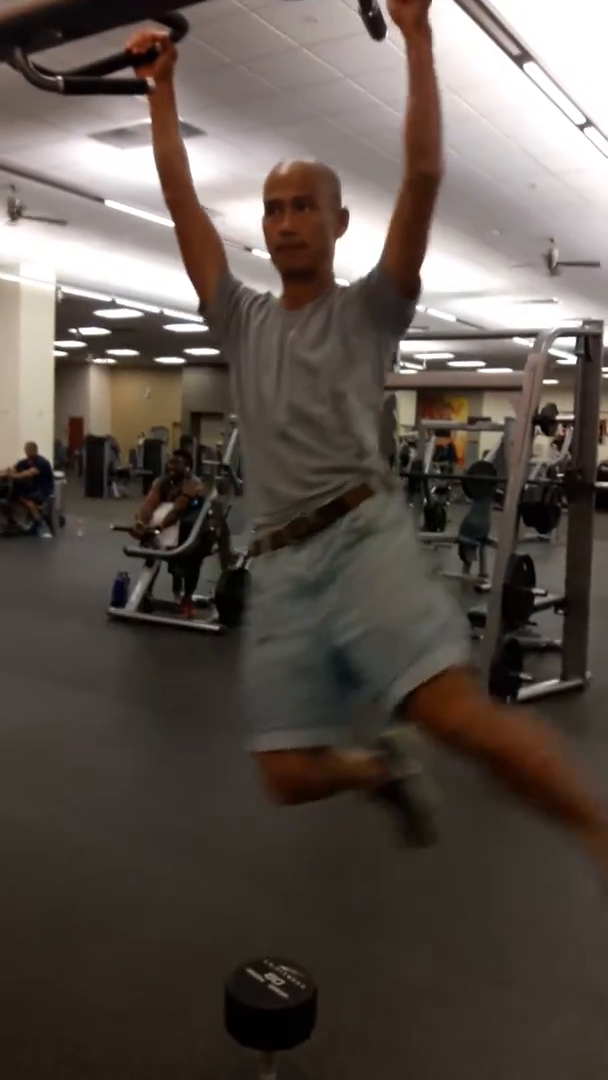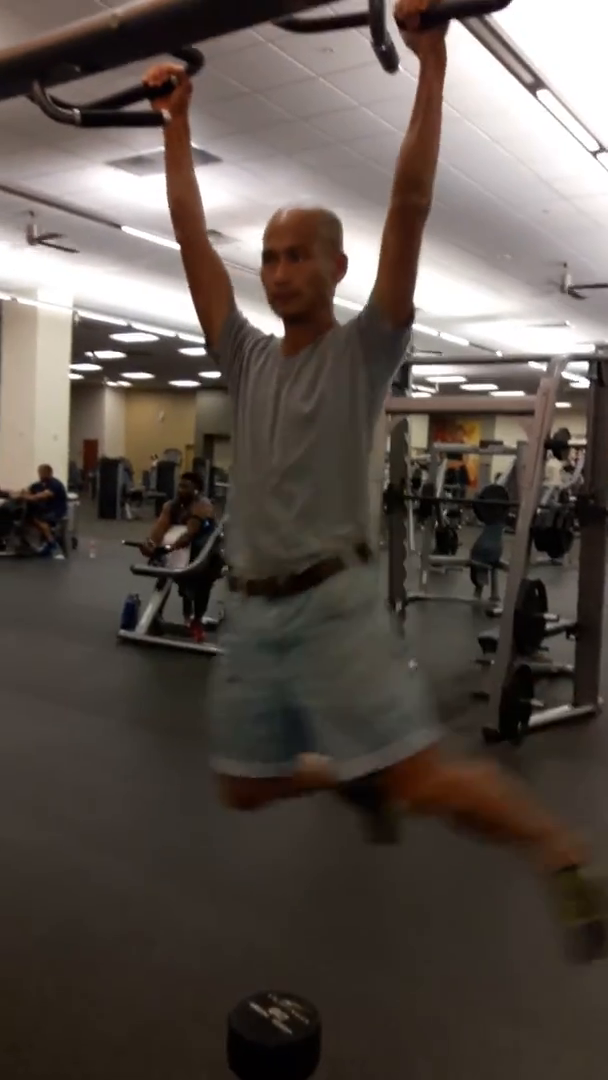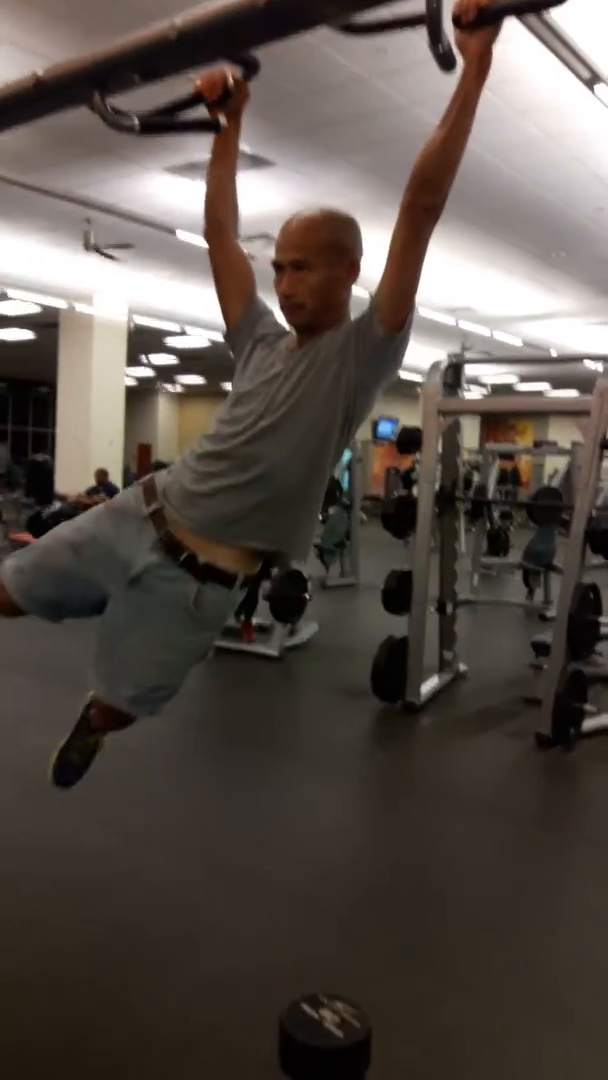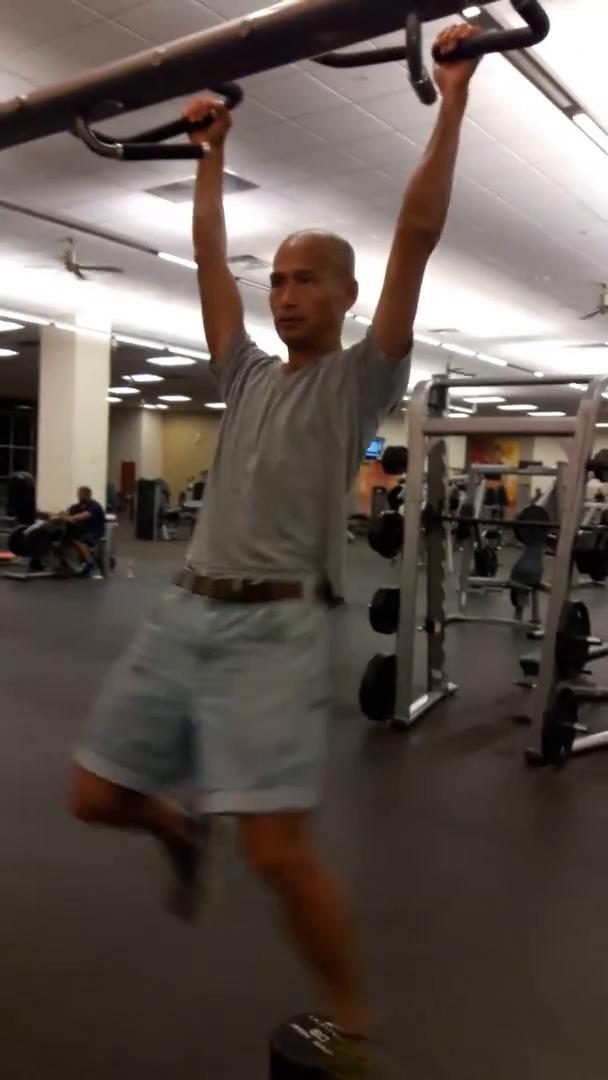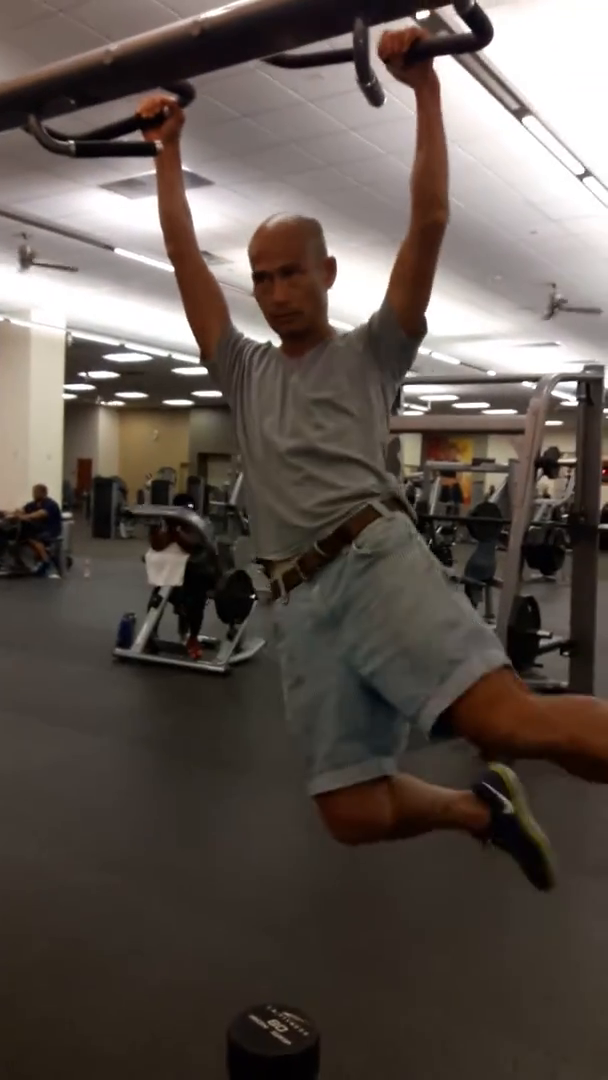
dt=0.5s
person 1, frame 1
left shoulder: (370, 308)
right shoulder: (241, 317)
left elbow: (425, 176)
right elbow: (183, 207)
right wrist: (160, 90)
left hip: (362, 538)
right hip: (281, 565)
left knee: (459, 713)
right knee: (290, 776)
right ankle: (380, 764)
person 1, frame 2
left shoulder: (363, 347)
right shoulder: (244, 359)
left elbow: (408, 210)
right elbow: (193, 242)
right wrist: (176, 127)
left hip: (329, 601)
right hip: (253, 610)
left knee: (415, 778)
right knee: (244, 785)
right ankle: (346, 770)
person 1, frame 3
left shoulder: (367, 348)
right shoulder: (261, 343)
left elbow: (421, 207)
right elbow: (219, 233)
left wrist: (474, 69)
right wrist: (229, 124)
left hip: (198, 572)
right hip: (139, 517)
left knee: (120, 706)
left ankle: (92, 723)
right ankle: (111, 603)
person 1, frame 4
left shoulder: (366, 377)
right shoulder: (252, 374)
left elbow: (417, 238)
right elbow: (214, 266)
left wrist: (455, 98)
right wrist: (211, 155)
left hip: (272, 632)
right hip: (186, 617)
left knee: (277, 846)
right knee: (95, 797)
right ankle: (181, 829)
person 1, frame 5
left shoulder: (371, 352)
right shoulder: (244, 368)
left elbow: (429, 223)
right elbow: (184, 254)
left wrist: (424, 90)
right wrist: (166, 149)
left hip: (375, 559)
right hip: (302, 601)
left knee: (508, 717)
right knee: (353, 814)
right ankle: (482, 807)
